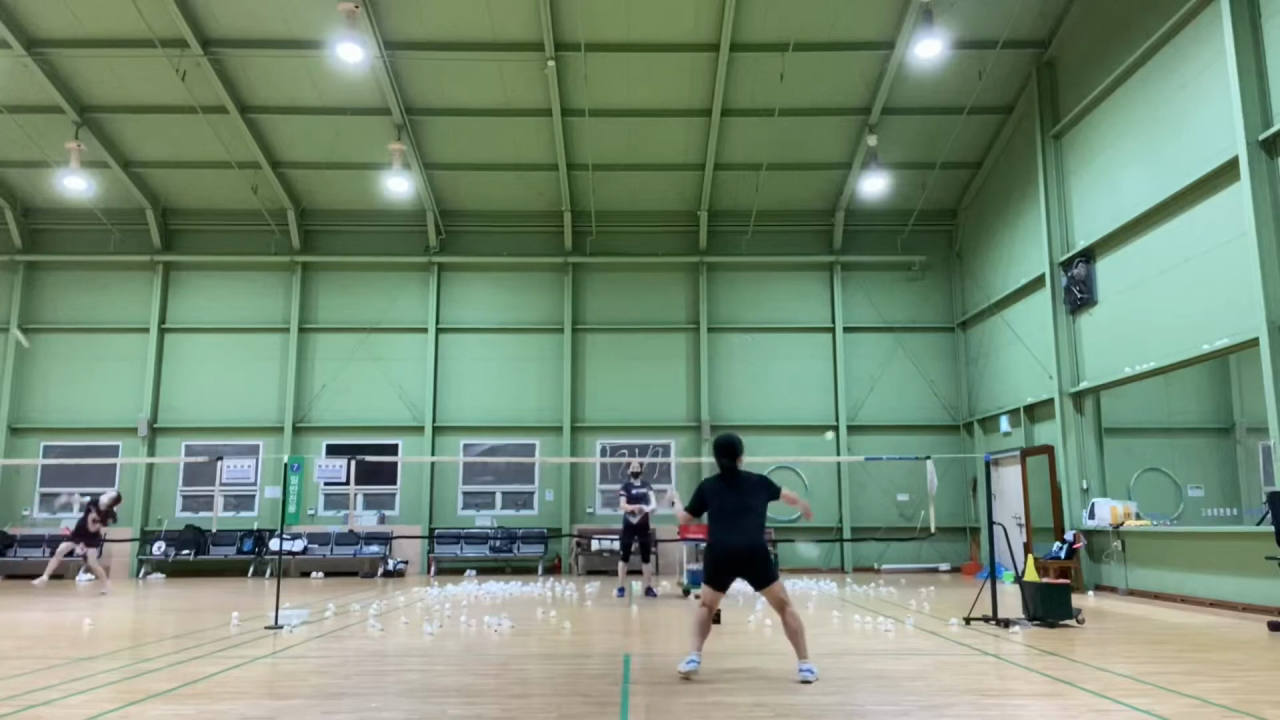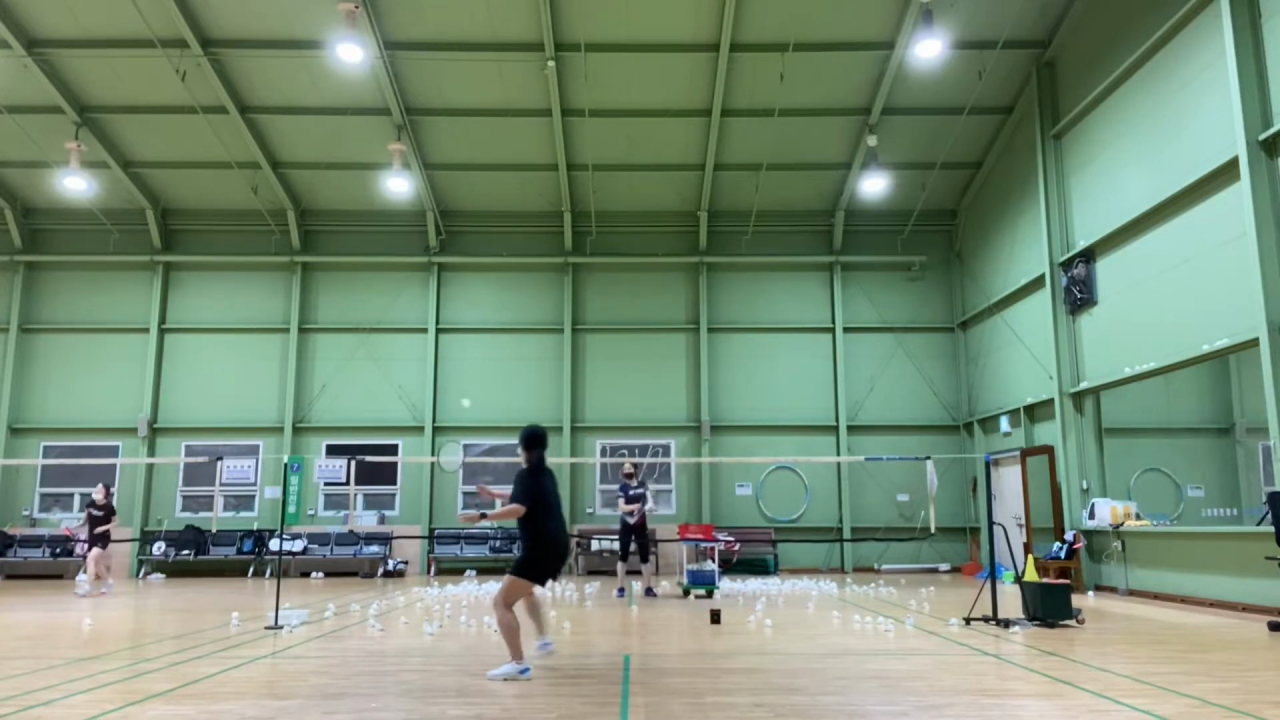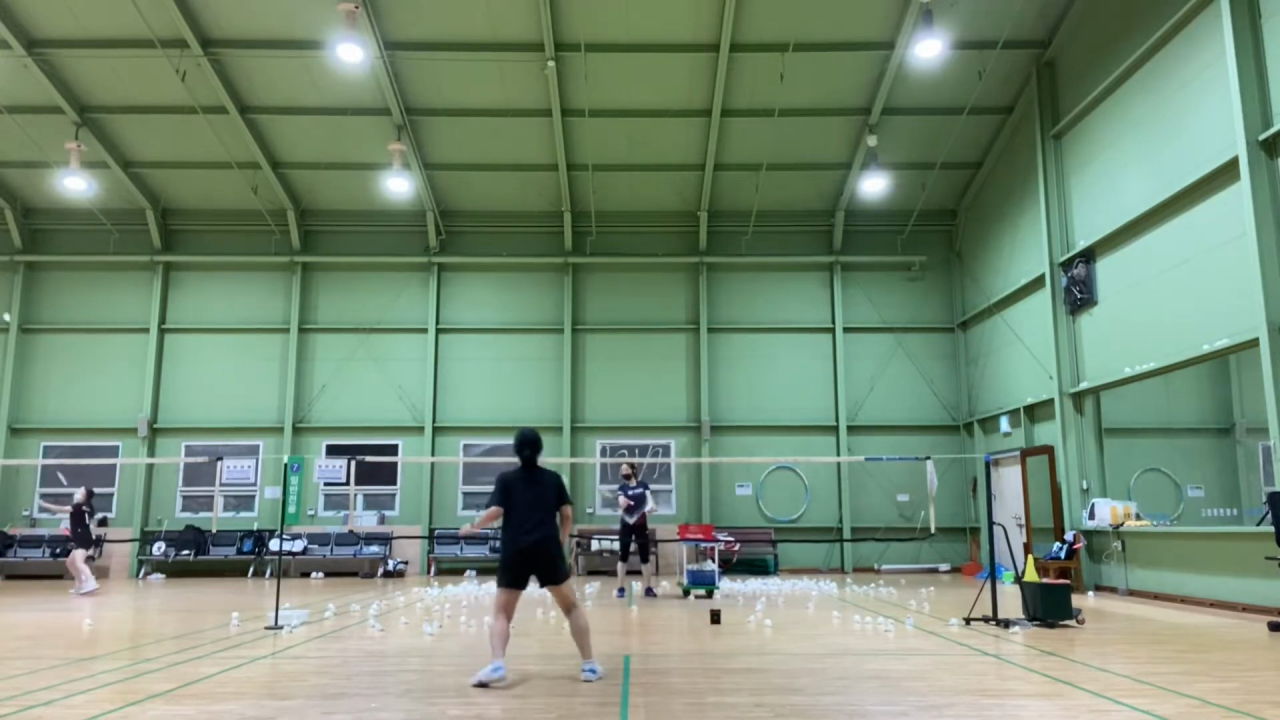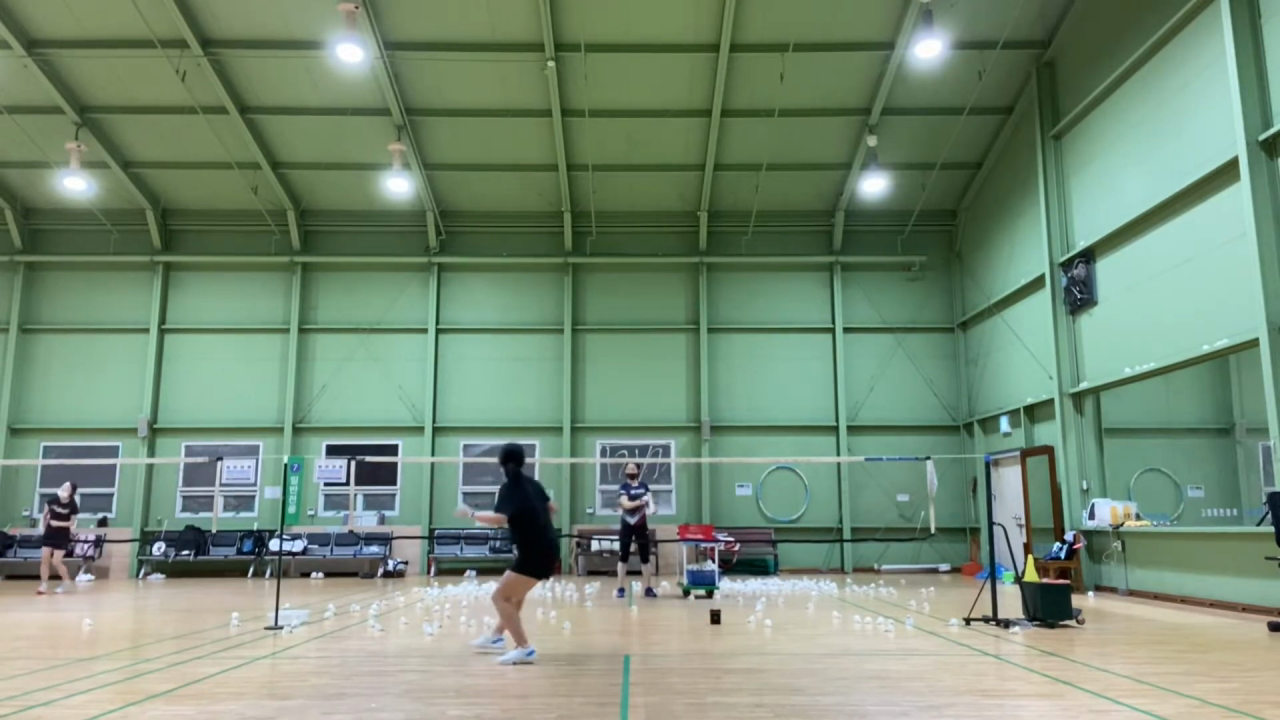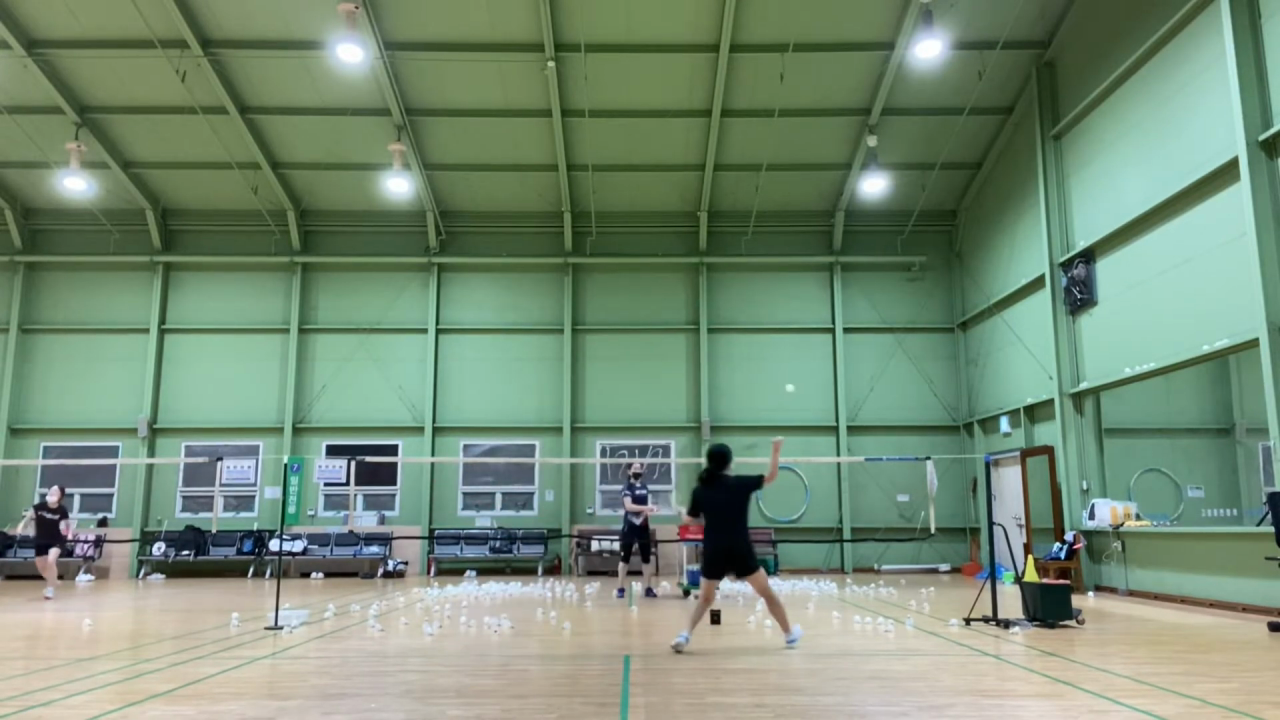
dt=1s
person 1, frame 1
left shoulder: (708, 486)
right shoulder: (757, 482)
left elbow: (685, 518)
right elbow: (784, 495)
left wrist: (674, 499)
right wrist: (803, 505)
left hip: (719, 553)
right hip: (754, 552)
left knee: (706, 607)
right knee: (784, 606)
left ankle: (694, 657)
right ankle: (804, 665)
person 1, frame 2
left shoulder: (527, 475)
right shoulder: (545, 473)
left elbow: (518, 509)
left wrist: (482, 516)
right wrist: (493, 494)
left hip: (539, 550)
right hip: (556, 548)
left knee: (501, 603)
right knee: (525, 591)
left ankle: (518, 664)
right ankle: (543, 639)
person 1, frame 3
left shoulder: (506, 479)
right shoulder: (553, 478)
left elbow: (495, 512)
right elbow: (567, 516)
left wrist: (473, 526)
right wrist: (560, 542)
left hip: (515, 552)
right hip: (548, 549)
left knee: (501, 615)
right knee: (572, 607)
left ankle: (497, 665)
right ankle: (589, 665)
person 1, frame 4
left shoulder: (509, 488)
right shoulder: (531, 483)
left elbow: (499, 519)
right elbow: (552, 508)
left wrist: (472, 514)
left hip: (536, 552)
right hip: (547, 548)
left knee: (500, 597)
right knee: (512, 592)
left ankle: (525, 649)
right ankle: (497, 637)
person 1, frame 5
left shoulder: (700, 490)
right shoulder: (740, 483)
left elbow: (689, 520)
right elbow: (770, 477)
left wrist: (694, 514)
right wrist: (776, 452)
left hip: (713, 552)
right hip: (740, 550)
left knee: (705, 598)
right knee: (766, 591)
left ankle: (686, 635)
right ankle: (789, 633)
